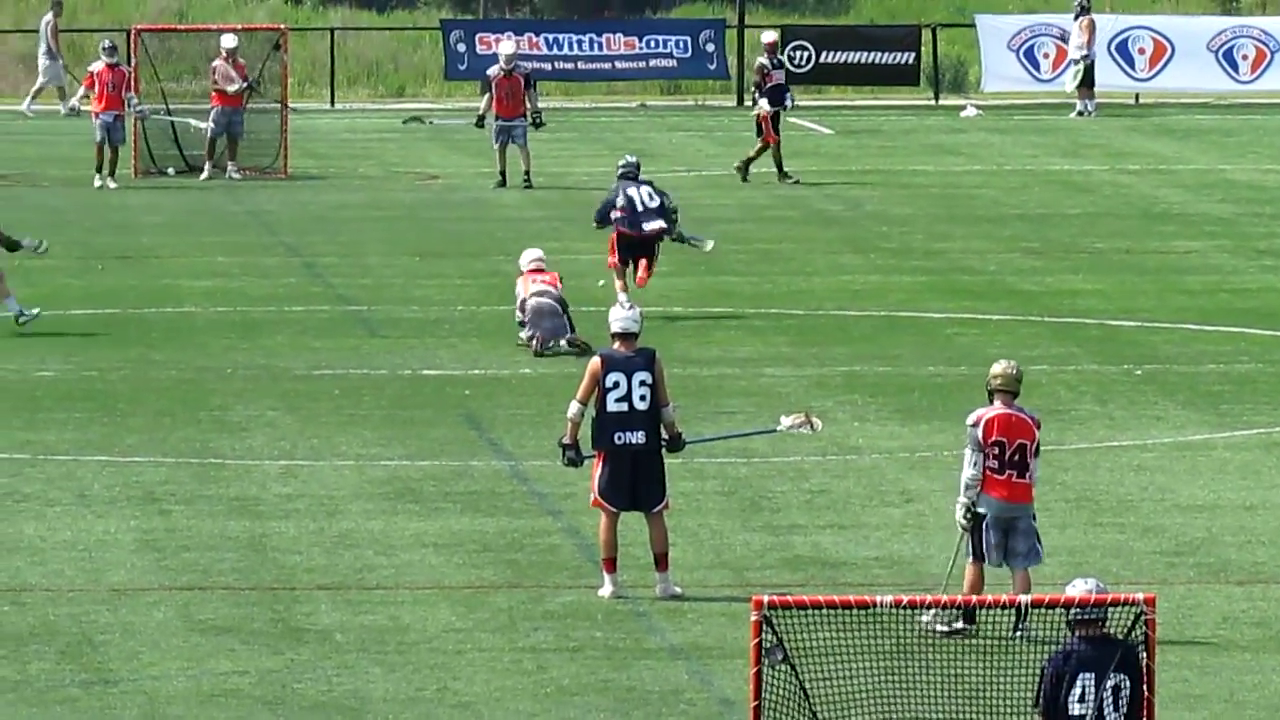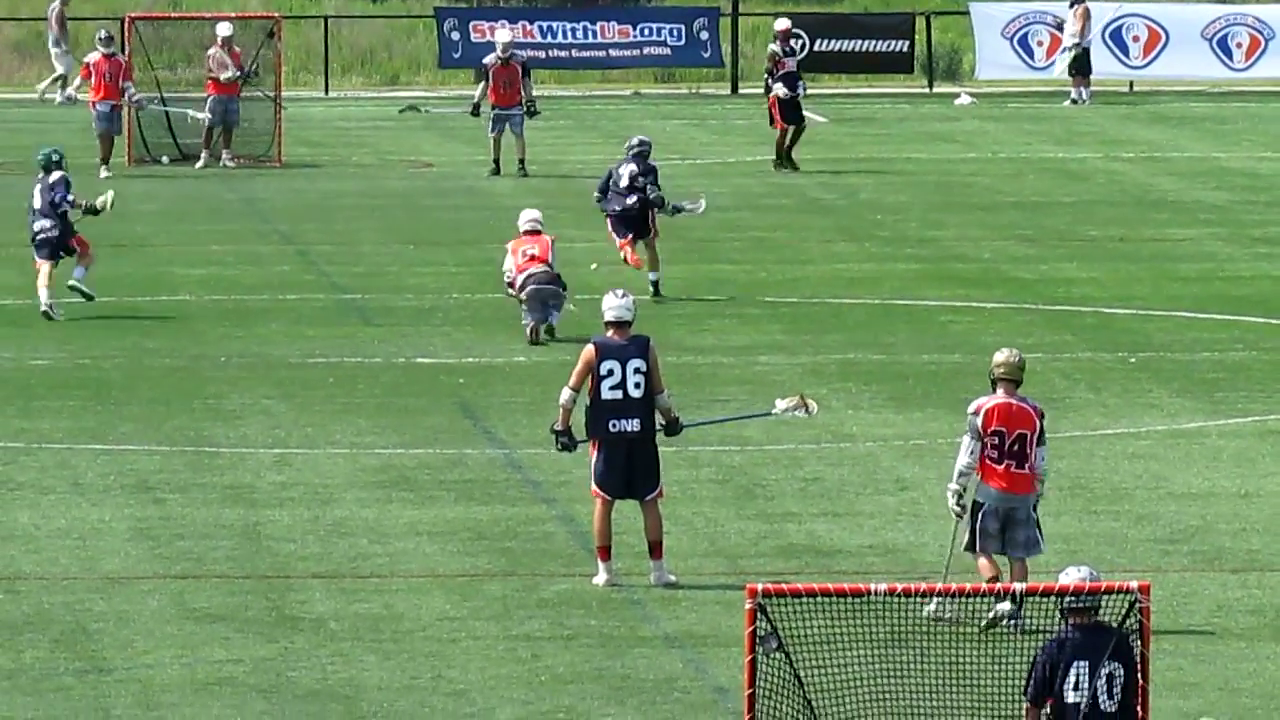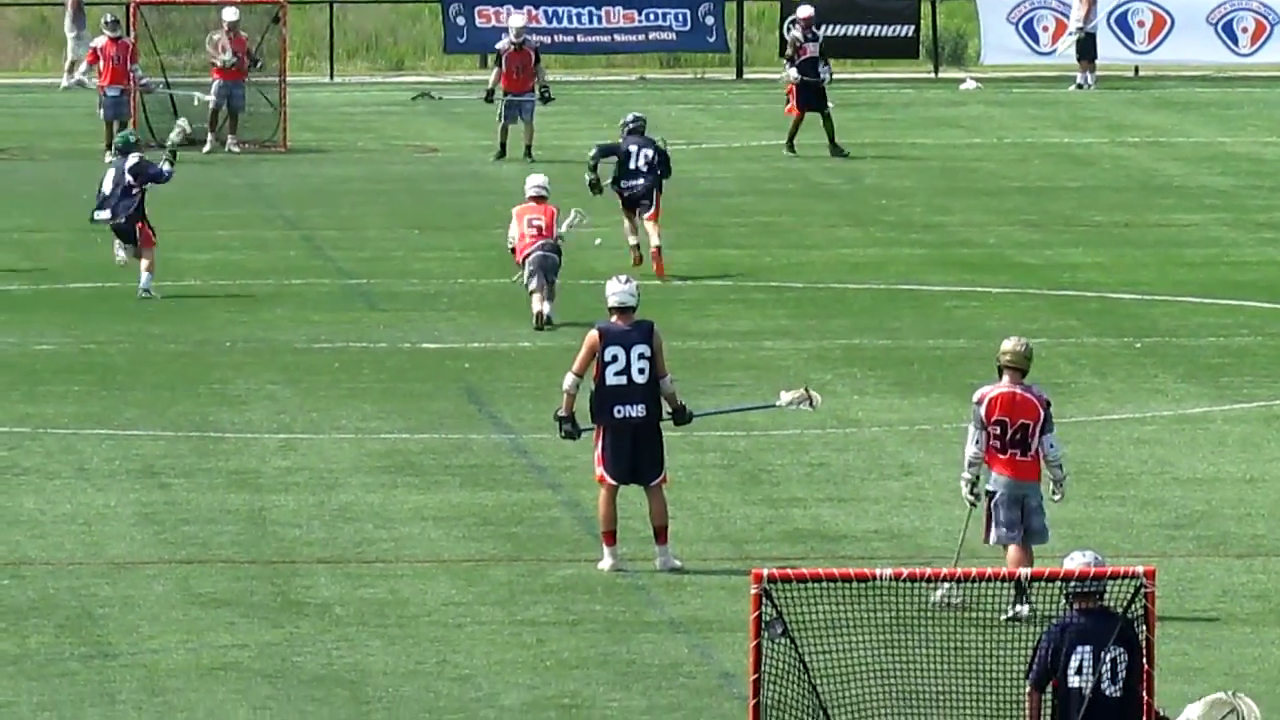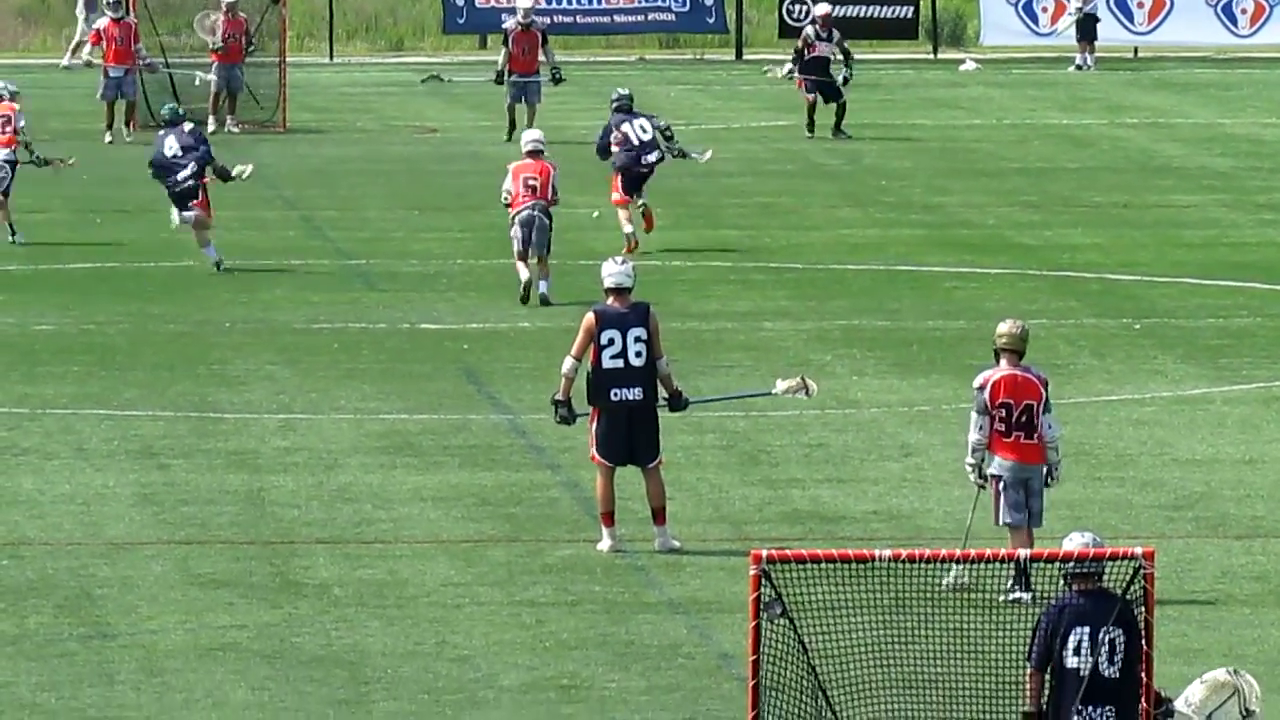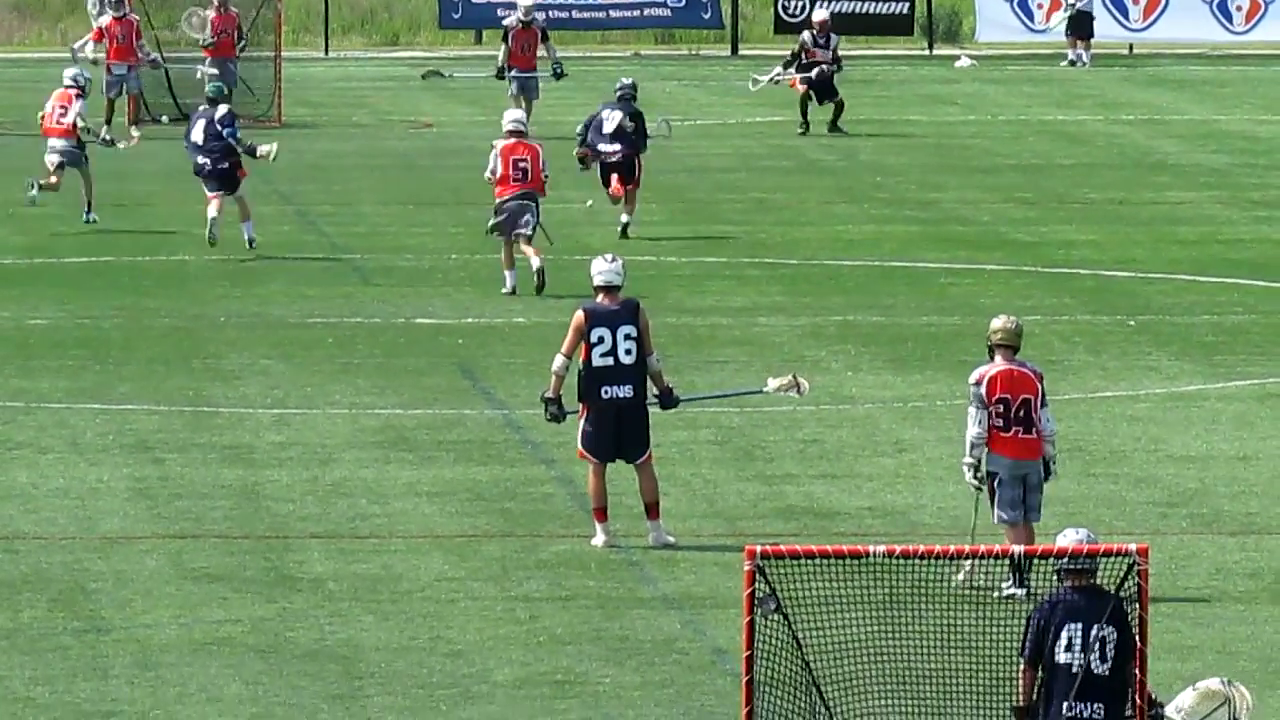
dt=0.2s
person 1, frame 1
left shoulder: (599, 362)
right shoulder: (653, 361)
left elbow: (579, 406)
right elbow: (664, 407)
left wrist: (570, 442)
right wrist: (674, 436)
left hip: (612, 447)
right hip: (646, 447)
left knee: (609, 514)
right knee: (655, 514)
left ankle: (610, 582)
right ankle: (663, 581)
person 1, frame 2
left shoulder: (593, 350)
right shoulder: (646, 348)
left elbow: (570, 392)
right elbow: (659, 394)
left wrist: (562, 428)
right wrist: (671, 420)
left hip: (606, 435)
right hip: (641, 434)
left knee: (603, 502)
right knee: (650, 502)
left ankle: (605, 571)
right ankle: (658, 570)
person 1, frame 3
left shoulder: (597, 335)
right shoulder: (650, 333)
left elbow: (574, 378)
right elbow: (663, 379)
left wrist: (566, 415)
right wrist: (678, 409)
left hip: (611, 421)
right hip: (645, 420)
left knee: (608, 487)
right knee: (654, 487)
left ankle: (609, 556)
right ankle: (663, 555)
person 1, frame 4
left shoulder: (594, 317)
right shoulder: (647, 315)
left elbow: (573, 362)
right elbow: (659, 361)
left wrist: (563, 399)
right wrist: (673, 394)
left hip: (607, 403)
right hip: (642, 401)
left knee: (605, 469)
right knee: (651, 469)
left ankle: (608, 536)
right ankle: (662, 535)
person 1, frame 5
left shoulder: (584, 315)
right shoulder: (636, 311)
left elbow: (564, 359)
right elbow: (650, 358)
left wrist: (553, 397)
right wrist: (664, 391)
left hip: (598, 400)
right hip: (632, 399)
left knee: (597, 466)
right knee: (644, 464)
left ankle: (602, 532)
right ankle: (656, 530)
person 2, frame 1
left shoulder: (980, 419)
right shoulder: (1031, 423)
left elbow: (972, 469)
right elbow: (1032, 470)
left wrist: (964, 503)
left hip: (991, 502)
right hip: (1022, 504)
left knee: (976, 561)
right knee: (1020, 565)
left ankle: (967, 619)
right ankle: (1020, 623)
person 2, frame 2
left shoulder: (981, 408)
right shoulder: (1034, 412)
left elbow: (968, 456)
right elbow: (1040, 461)
left wrist: (956, 491)
right wrist: (1037, 492)
left hip: (991, 491)
right hip: (1023, 494)
left knee: (981, 550)
right knee: (1018, 555)
left ankle: (1000, 601)
right ankle: (1015, 611)
person 2, frame 3
left shoulder: (985, 397)
right shoulder: (1038, 400)
left elbow: (975, 445)
right elbow: (1050, 446)
left wrist: (969, 479)
right wrist: (1059, 480)
left hip: (1001, 479)
right hip: (1030, 481)
left knee: (1011, 541)
right knee: (1025, 542)
left ankle: (1022, 600)
right ankle: (1022, 599)
person 2, frame 4
left shoulder: (986, 381)
right shoulder: (1038, 381)
left elbow: (979, 431)
right elbow: (1049, 428)
left wrist: (974, 463)
right wrist: (1053, 463)
left hip: (1004, 462)
right hip: (1033, 463)
left knee: (1016, 525)
right knee: (1025, 525)
left ankle: (1023, 586)
right ankle: (1019, 580)
person 2, frame 5
left shoulder: (982, 377)
right shoulder: (1034, 375)
left elbow: (977, 427)
right elbow: (1046, 423)
left wrist: (971, 463)
right wrist: (1050, 458)
left hip: (1002, 460)
right hip: (1032, 459)
left knee: (1012, 522)
right knee: (1026, 520)
left ankle: (1019, 583)
right ankle: (1020, 576)
